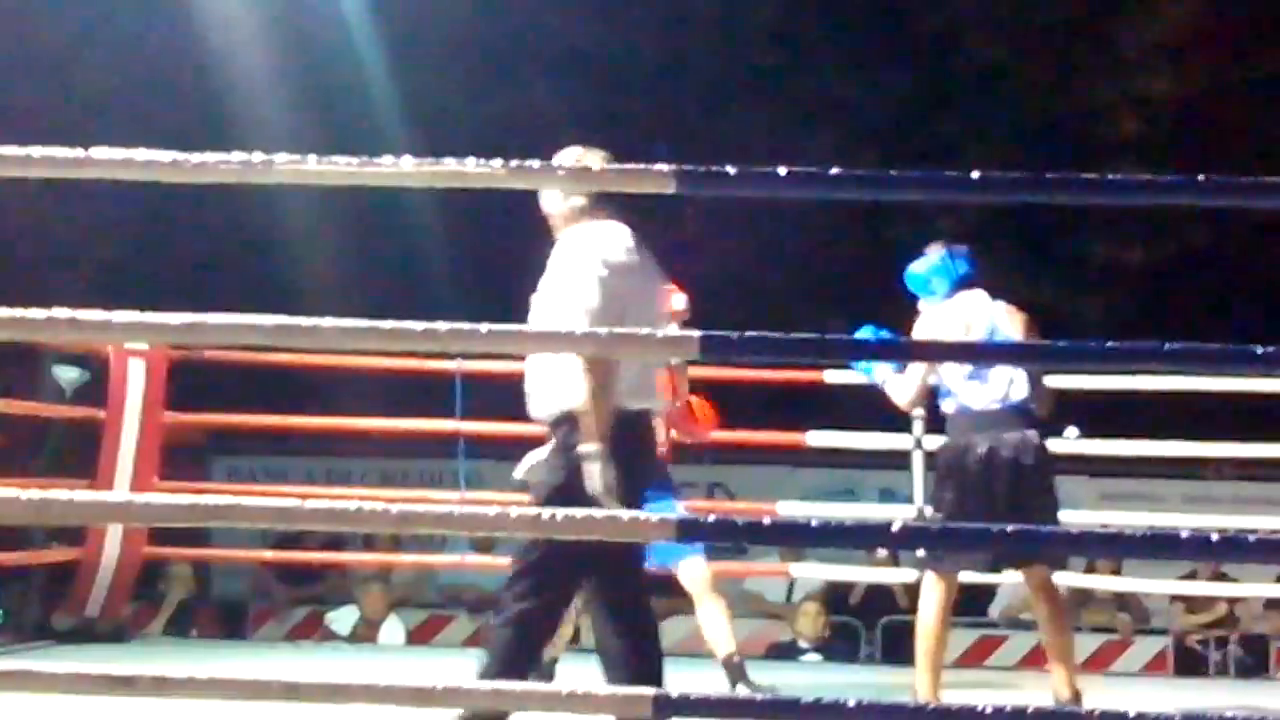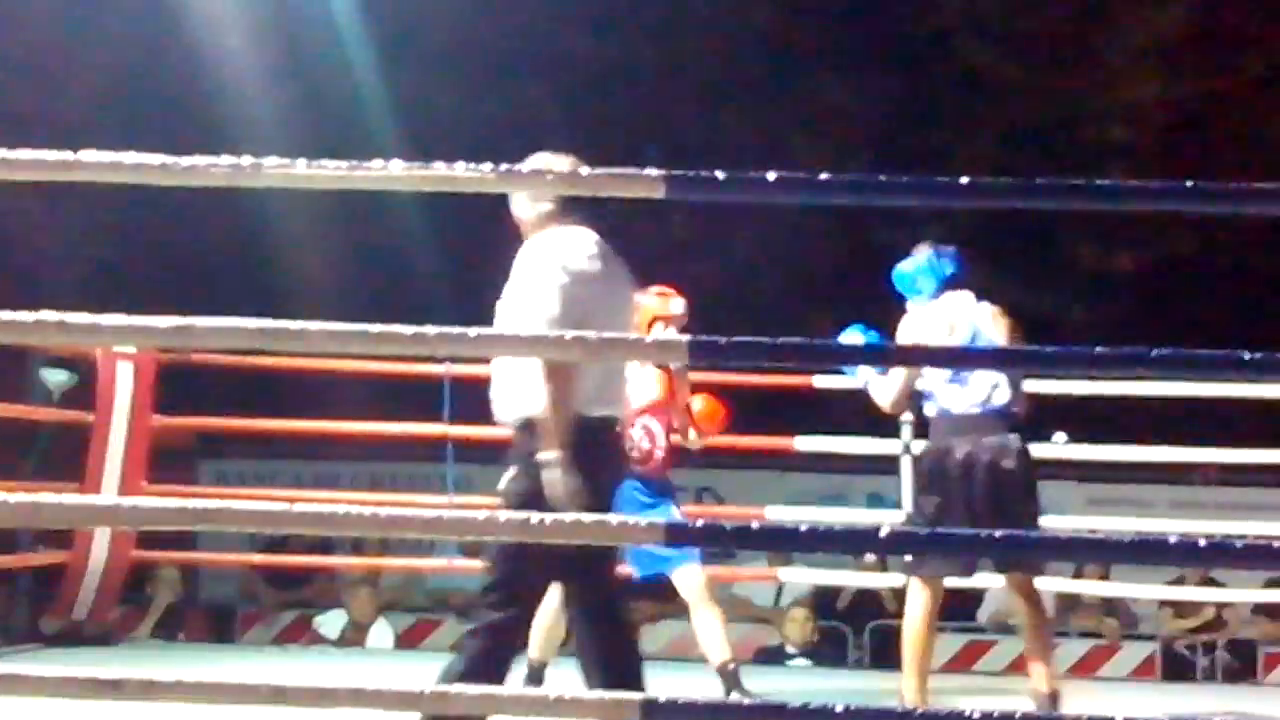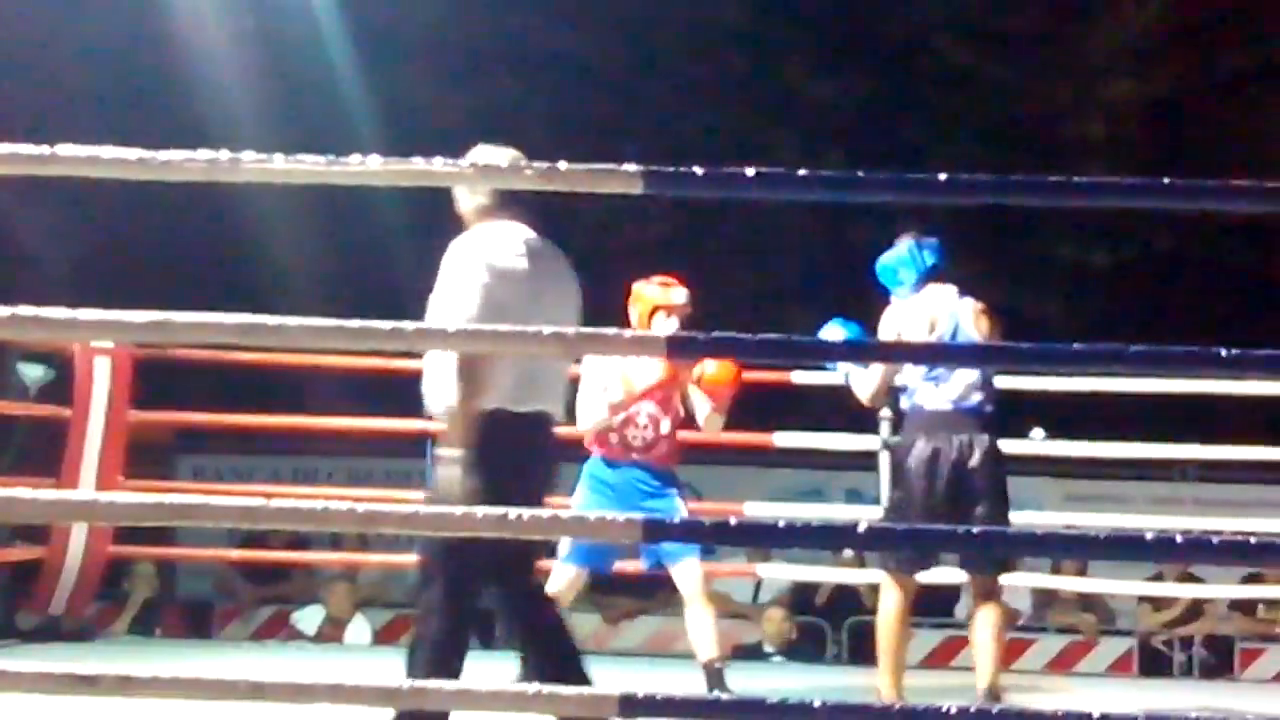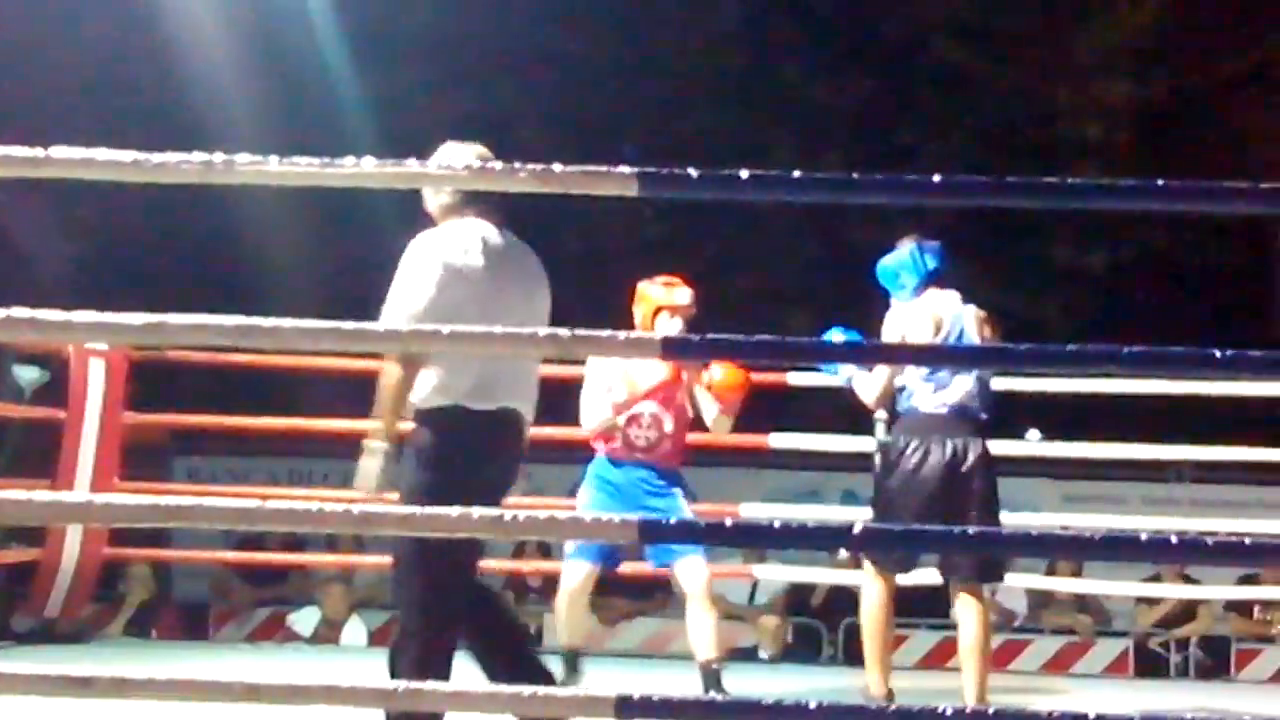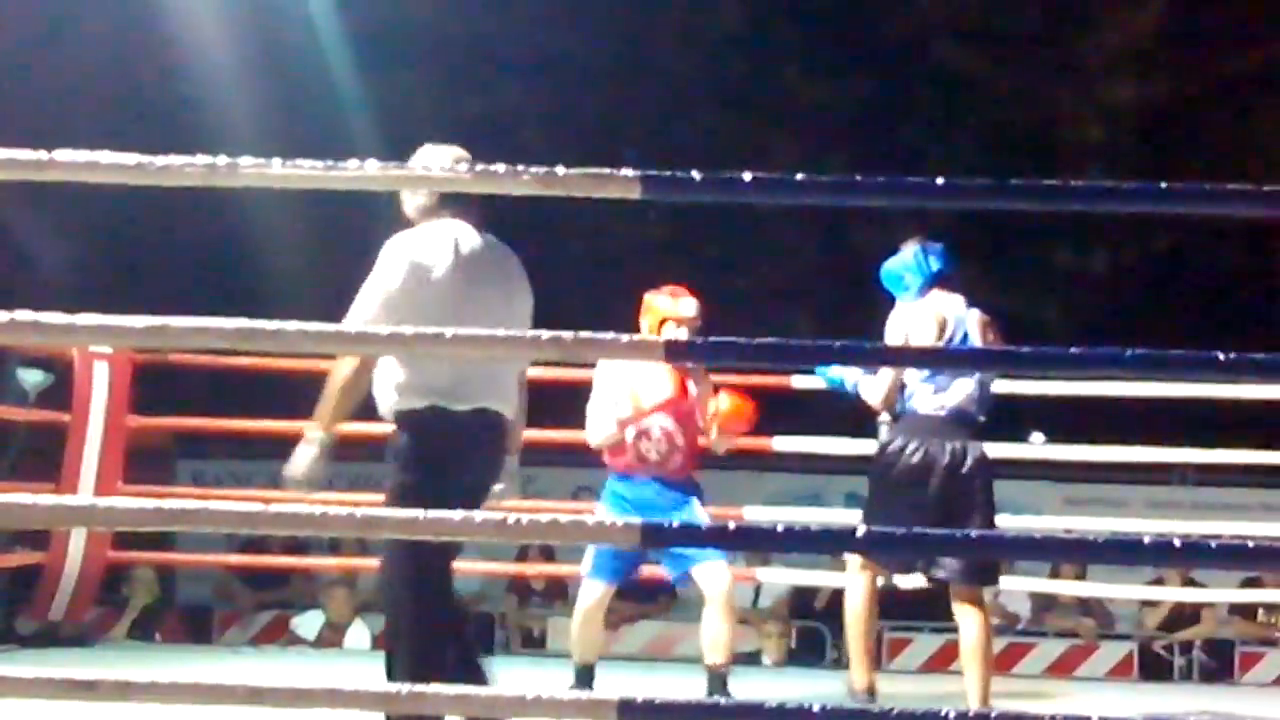
dt=0.1s
person 1, frame 1
left shoulder: (583, 246)
right shoulder: (633, 254)
left elbow: (596, 354)
left wrist: (592, 449)
left hip: (596, 442)
right hip: (629, 438)
left knee: (533, 583)
right knee: (618, 589)
person 1, frame 2
left shoulder: (547, 255)
right shoulder: (608, 265)
left elbow: (555, 362)
left wrist: (552, 456)
left hip: (555, 443)
right hip: (601, 444)
left knee: (507, 592)
right knee: (594, 596)
person 1, frame 3
left shoulder: (476, 249)
right shoulder: (553, 262)
left elbow: (468, 356)
left wrist: (453, 452)
left hip: (490, 437)
right hip: (532, 434)
left knee: (445, 584)
right knee: (513, 588)
person 1, frame 4
left shoulder: (439, 246)
right shoulder: (526, 261)
left elbow: (406, 355)
left wrist: (377, 443)
left hip: (453, 431)
right hip: (502, 430)
left knee: (418, 585)
right knee: (454, 581)
person 1, frame 5
left shoulder: (412, 249)
right shoulder: (507, 264)
left elbow: (360, 354)
right elbow: (517, 372)
left wrist: (316, 437)
right wrist: (507, 456)
left hip: (432, 432)
right hip: (485, 434)
left knee: (411, 584)
right knee: (427, 579)
person 2, frame 1
left shoulder: (935, 320)
right shoulder: (1015, 317)
left elbow: (909, 399)
right elbow: (1042, 402)
left wrist: (880, 369)
left hip: (970, 444)
right hip: (1024, 443)
left knee: (939, 578)
right knee: (1040, 578)
left ankle: (926, 699)
right ankle: (1067, 694)
person 2, frame 2
left shoulder: (919, 321)
right shoulder: (1000, 318)
left elbow: (892, 400)
right elbow: (1022, 400)
left wrist: (865, 369)
left hip: (952, 449)
right hip: (1007, 447)
left knee: (925, 585)
right knee: (1020, 580)
left ankle: (915, 703)
right ankle: (1045, 693)
person 2, frame 3
left shoulder: (901, 314)
right shoulder: (980, 314)
left elbow: (871, 394)
left hip: (922, 445)
right hip: (977, 445)
left knee: (897, 580)
right knee: (984, 583)
left ankle: (889, 699)
right ankle: (988, 688)
person 2, frame 4
left shoulder: (907, 314)
right shoulder: (981, 320)
left elbow: (878, 397)
left wrist: (850, 369)
left hip: (914, 445)
right hip: (969, 450)
left knee: (877, 573)
right knee: (969, 588)
left ankle: (879, 691)
right ankle: (975, 704)
person 2, frame 5
left shoulder: (909, 315)
right shoulder: (984, 324)
left elbow: (883, 398)
left wrist: (850, 376)
left hip: (912, 448)
right hip: (966, 455)
left knee: (863, 566)
right knee: (967, 593)
left ankle: (861, 686)
right ankle: (978, 707)
person 3, frame 1
left shoulder: (673, 369)
left elbow: (683, 431)
left wrist: (692, 423)
left hip: (652, 485)
left knee: (701, 581)
left ankle: (738, 678)
right ankle: (543, 674)
person 3, frame 2
left shoulder: (675, 376)
left elbow: (696, 438)
left wrist: (703, 425)
right wrist: (626, 412)
left hip: (653, 493)
left knee: (696, 586)
right knee: (561, 592)
left ankle: (732, 684)
right ankle: (533, 679)
person 3, frame 3
left shoulder: (679, 365)
right shoulder: (604, 358)
left elbow: (710, 426)
right elbow: (586, 422)
left wrist: (718, 400)
right wrist: (626, 393)
left hip: (656, 482)
right hip: (606, 477)
left knee: (694, 582)
right knee: (563, 582)
left ankle: (716, 683)
person 3, frame 4
left shoulder: (686, 364)
right shoulder: (609, 359)
left elbow: (717, 424)
right elbow: (590, 423)
left wrist: (725, 400)
right wrist: (628, 395)
left hip: (662, 483)
right hip: (610, 478)
left knee: (697, 582)
right knee: (574, 582)
left ankle: (711, 684)
right ankle: (571, 670)
person 3, frame 5
left shoulder: (693, 375)
right shoulder: (615, 368)
left elbow: (719, 444)
right elbow: (595, 437)
left wrist: (728, 424)
right wrist: (629, 412)
left hip: (676, 495)
right hip: (626, 493)
left knee: (719, 587)
right knee: (591, 601)
left ankle: (717, 688)
right ankle: (583, 682)
